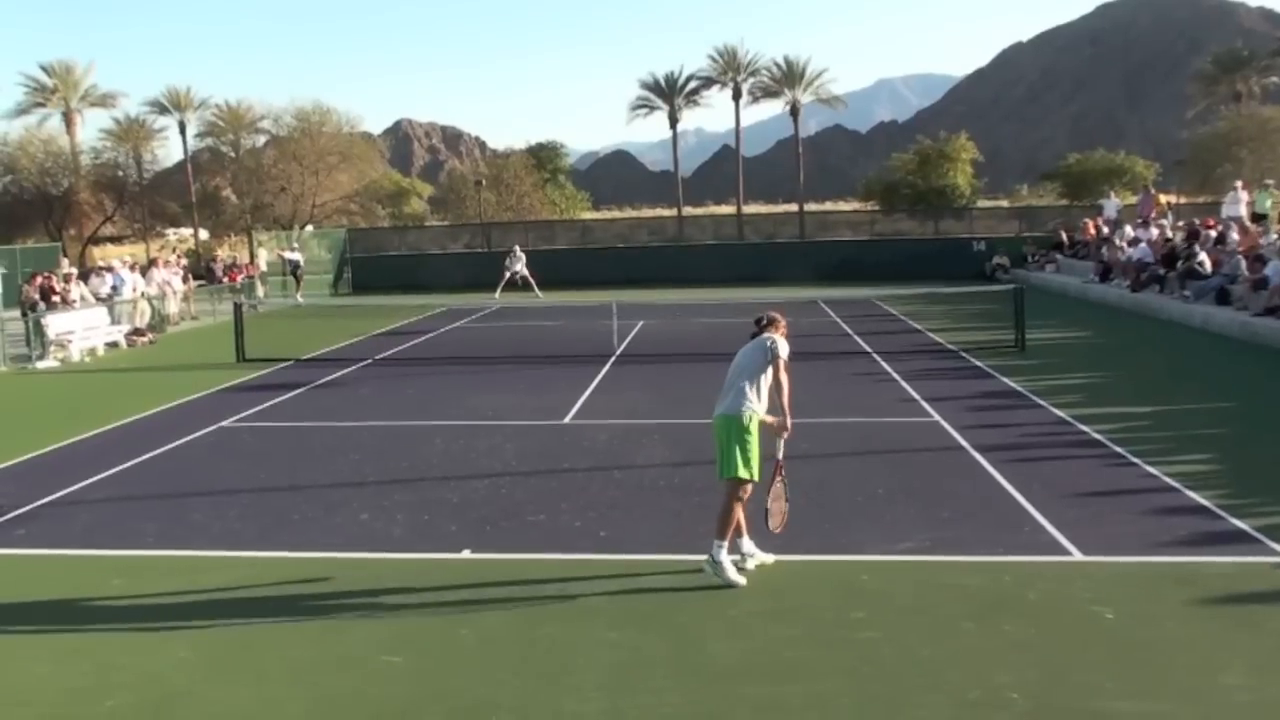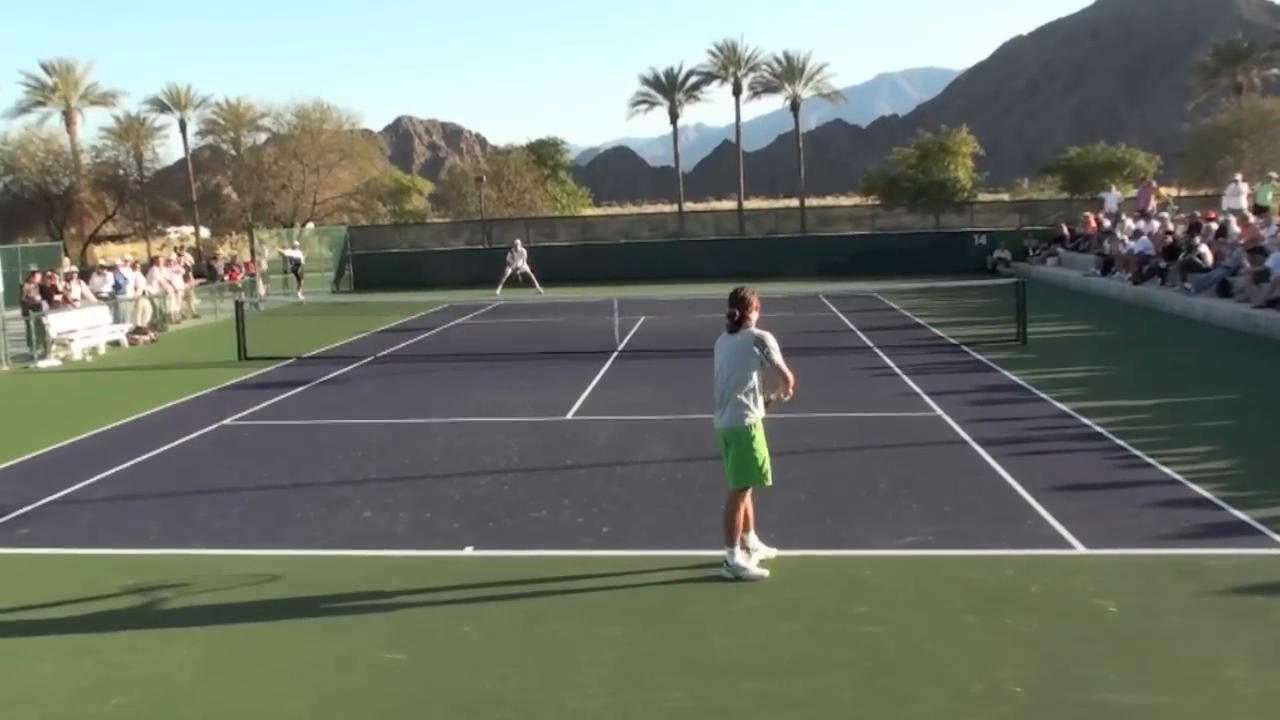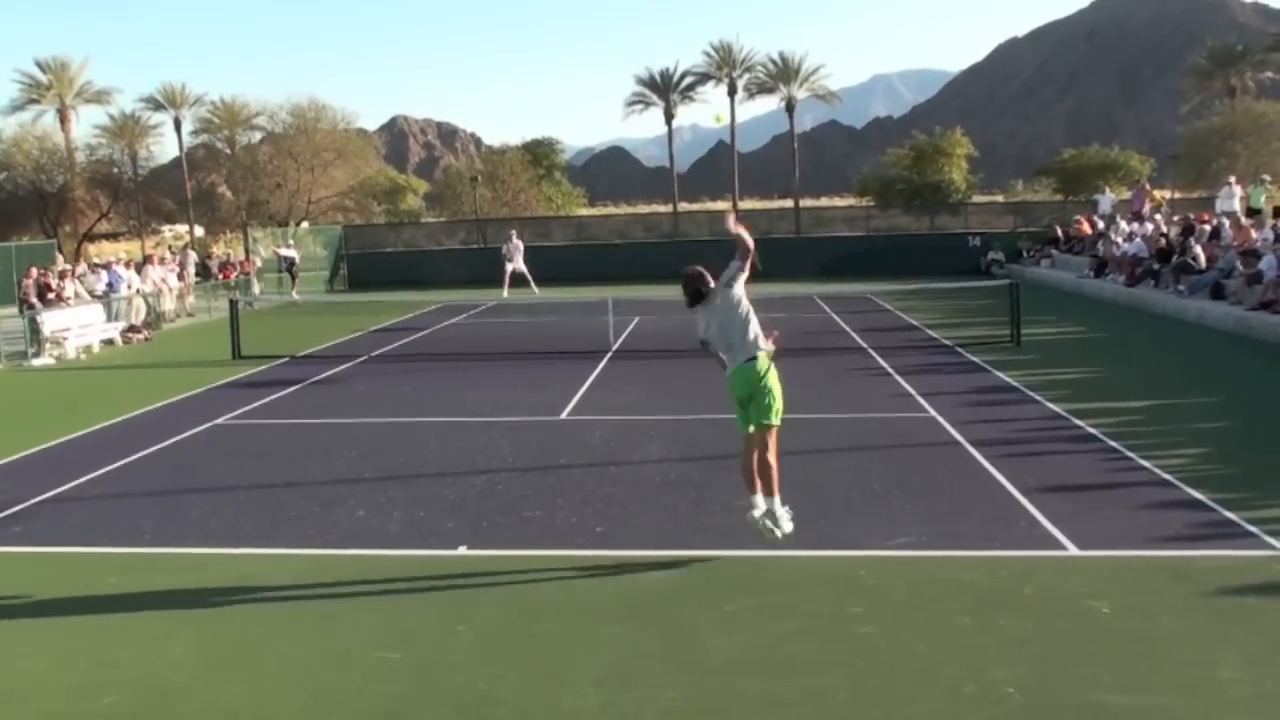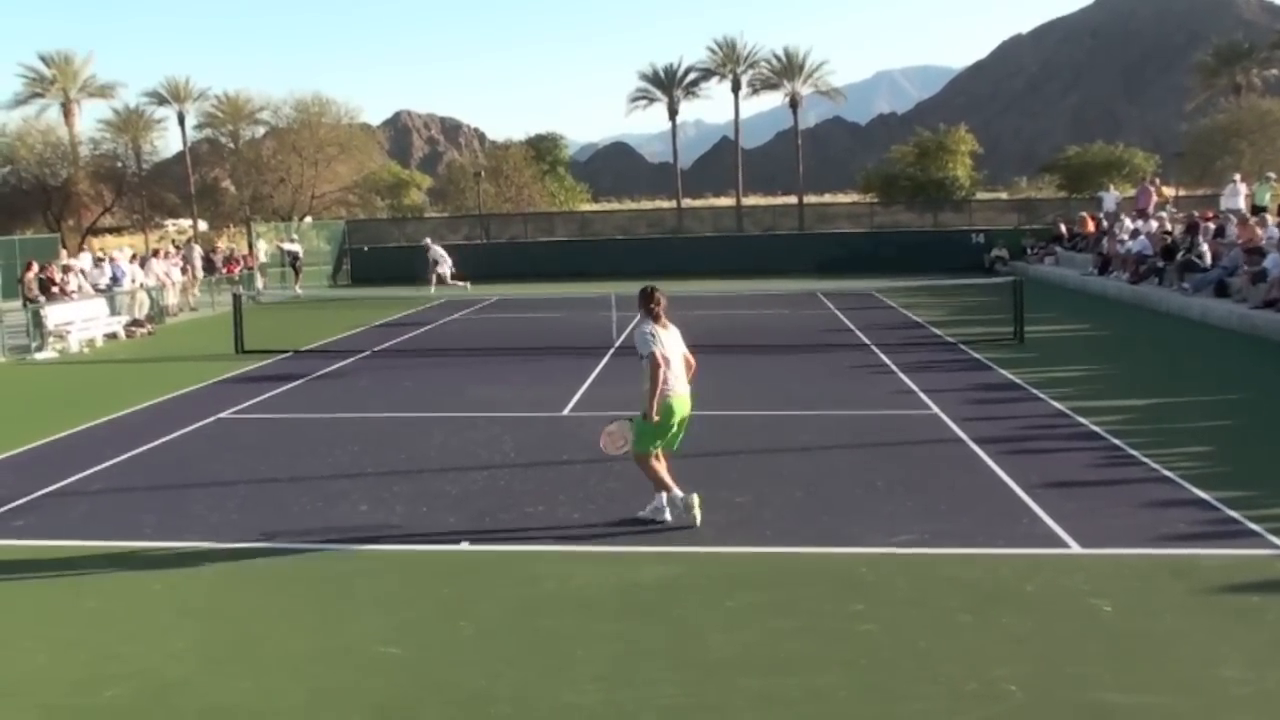
dt=1s
person 1, frame 1
left shoulder: (750, 348)
right shoulder: (777, 342)
right elbow: (779, 375)
left wrist: (770, 421)
right wrist: (786, 414)
left hip: (723, 416)
right hip: (740, 417)
left knee: (736, 486)
right knee: (741, 487)
left ankle: (746, 550)
right ankle: (718, 555)
person 1, frame 2
left shoulder: (722, 340)
right shoulder: (760, 338)
right elbow: (786, 377)
right wrist: (786, 391)
left hip: (724, 422)
right hip: (744, 423)
left knee: (744, 486)
right knee: (739, 491)
left ankle: (751, 545)
right ankle: (733, 560)
person 1, frame 3
left shoulder: (703, 323)
right shoulder: (729, 287)
right elbow: (747, 249)
right wrist: (737, 229)
left hip: (737, 378)
right hip: (759, 369)
left knee: (750, 443)
right knee: (767, 442)
left ankle: (758, 504)
right ankle: (775, 507)
person 1, frame 4
left shoulder: (644, 332)
right shoulder: (672, 330)
left elbow: (658, 366)
right elbow: (691, 365)
left wrist: (651, 405)
left hip: (665, 403)
right hip: (683, 400)
left knee: (643, 458)
right knee: (655, 452)
left ankle: (681, 499)
right ankle: (661, 505)
